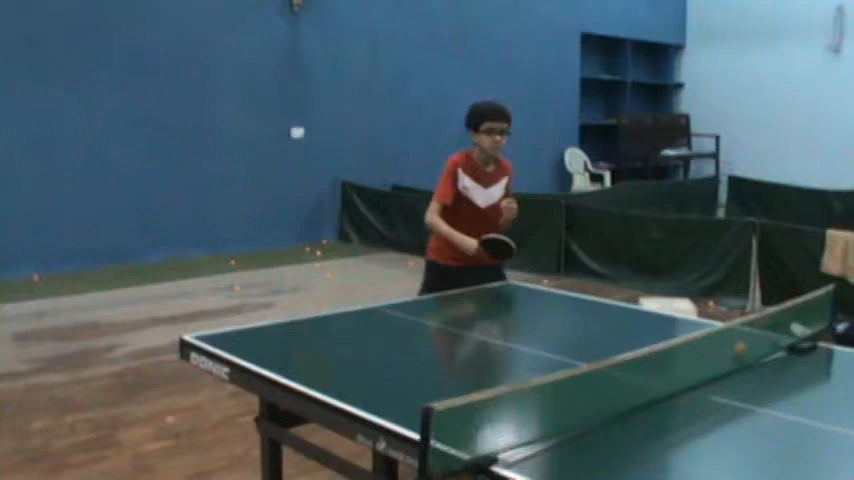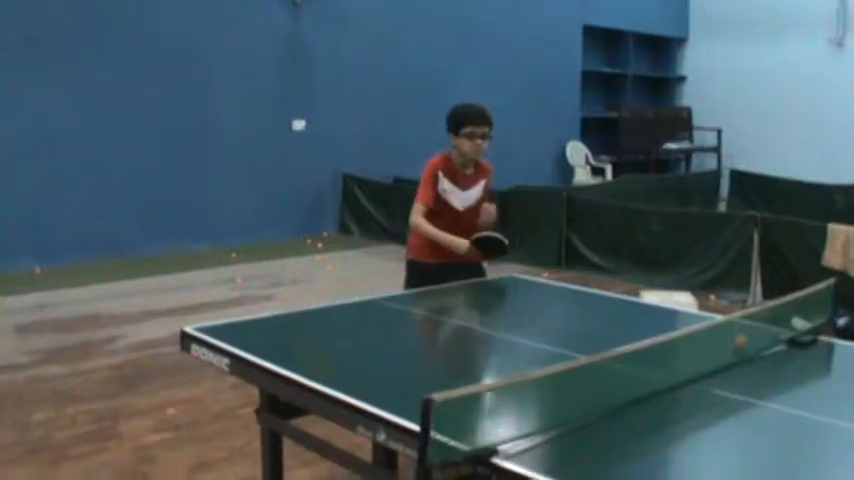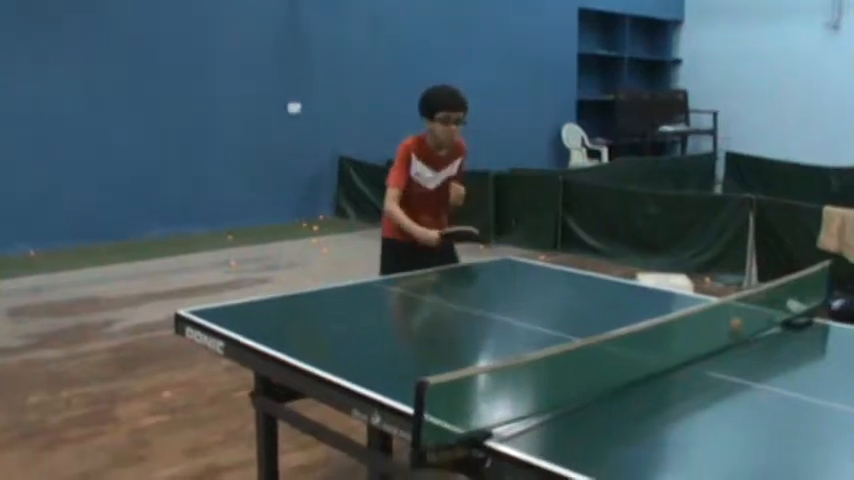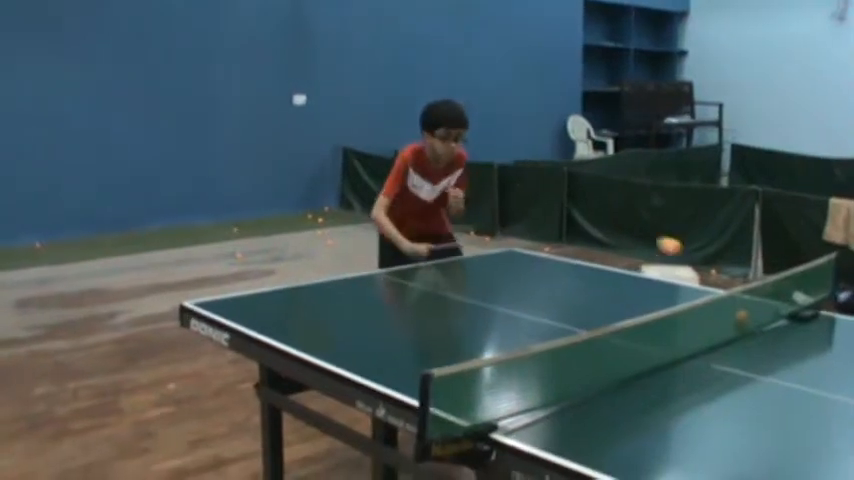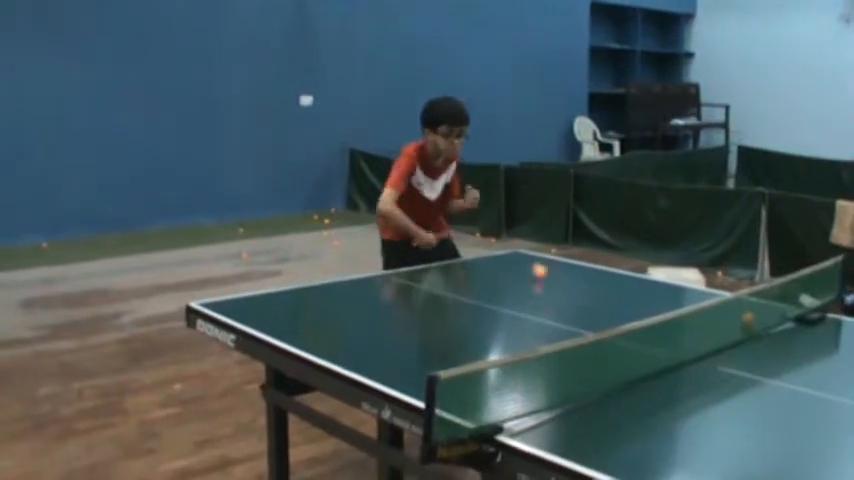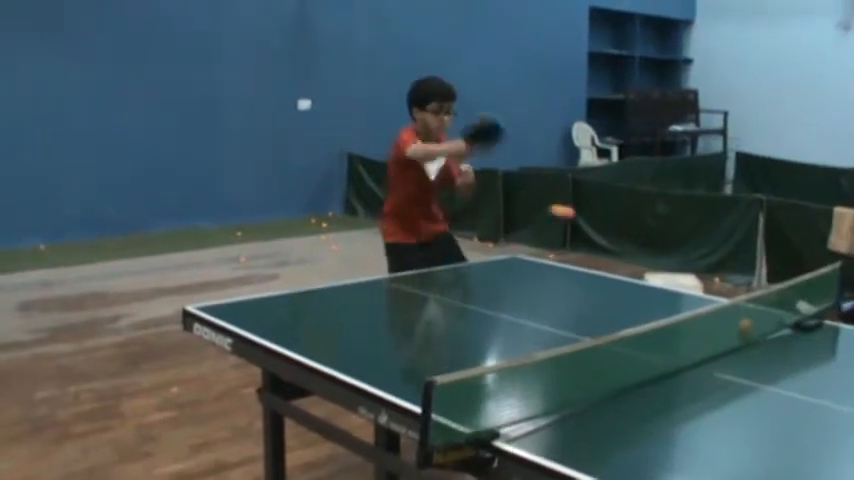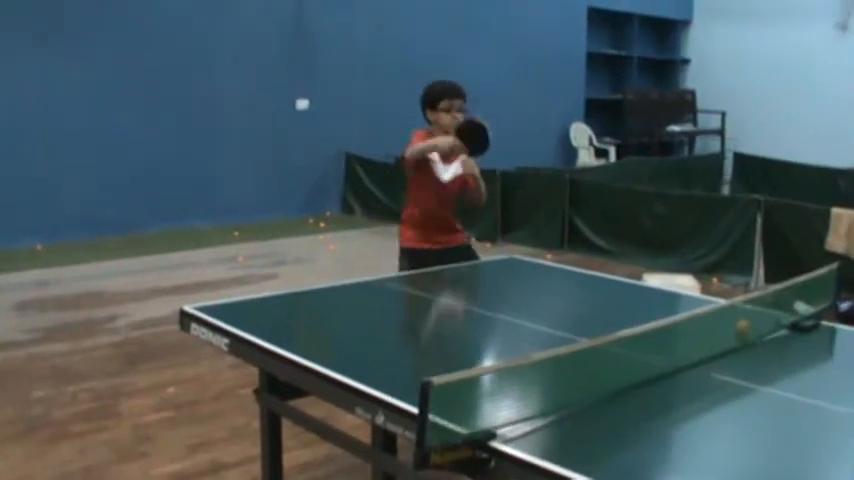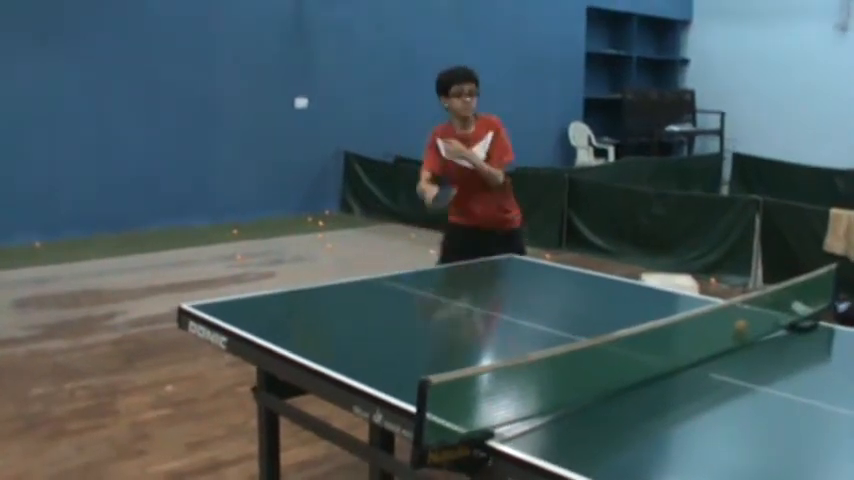
dt=0.2s
person 1, frame 1
left shoulder: (505, 170)
right shoulder: (457, 165)
left elbow: (500, 226)
right elbow: (431, 217)
left wrist: (508, 217)
right wrist: (461, 241)
left hip: (486, 262)
right hip: (445, 262)
person 1, frame 2
left shoulder: (485, 171)
right shoulder: (437, 167)
left elbow: (477, 225)
right elbow: (415, 220)
left wrist: (487, 220)
right wrist: (451, 241)
left hip: (466, 258)
right hip: (426, 260)
person 1, frame 3
left shoulder: (459, 150)
right shoulder: (410, 148)
left elbow: (450, 202)
right elbow: (390, 204)
left wrist: (457, 198)
right wrist: (419, 232)
left hip: (437, 236)
right hip: (400, 237)
person 1, frame 4
left shoulder: (460, 160)
right shoulder: (409, 159)
left elbow: (452, 209)
right elbow: (378, 213)
left wrist: (457, 206)
right wrist: (406, 246)
left hip: (438, 234)
right hip: (399, 235)
person 1, frame 5
left shoulder: (453, 157)
right shoulder: (411, 156)
left elbow: (450, 206)
right elbow: (384, 206)
left wrist: (467, 204)
right wrist: (419, 234)
left hip: (436, 235)
right hip: (399, 237)
person 1, frame 6
left shoulder: (441, 141)
right shoulder: (407, 137)
left elbow: (460, 185)
right elbow: (415, 152)
left wrist: (466, 178)
right wrist: (451, 147)
left hip: (434, 230)
right hip: (402, 236)
person 1, frame 7
left shoulder: (464, 150)
right shoulder: (421, 139)
left elbow: (480, 200)
right elbow: (411, 154)
left wrist: (475, 177)
right wrist: (440, 143)
left hip: (454, 241)
right hip: (418, 243)
person 1, frame 8
left shoulder: (493, 127)
right shoulder: (439, 136)
left elbow: (498, 179)
right elbow: (423, 184)
left wrist: (469, 155)
right wrist: (429, 190)
left hip: (502, 222)
right hip: (461, 224)
